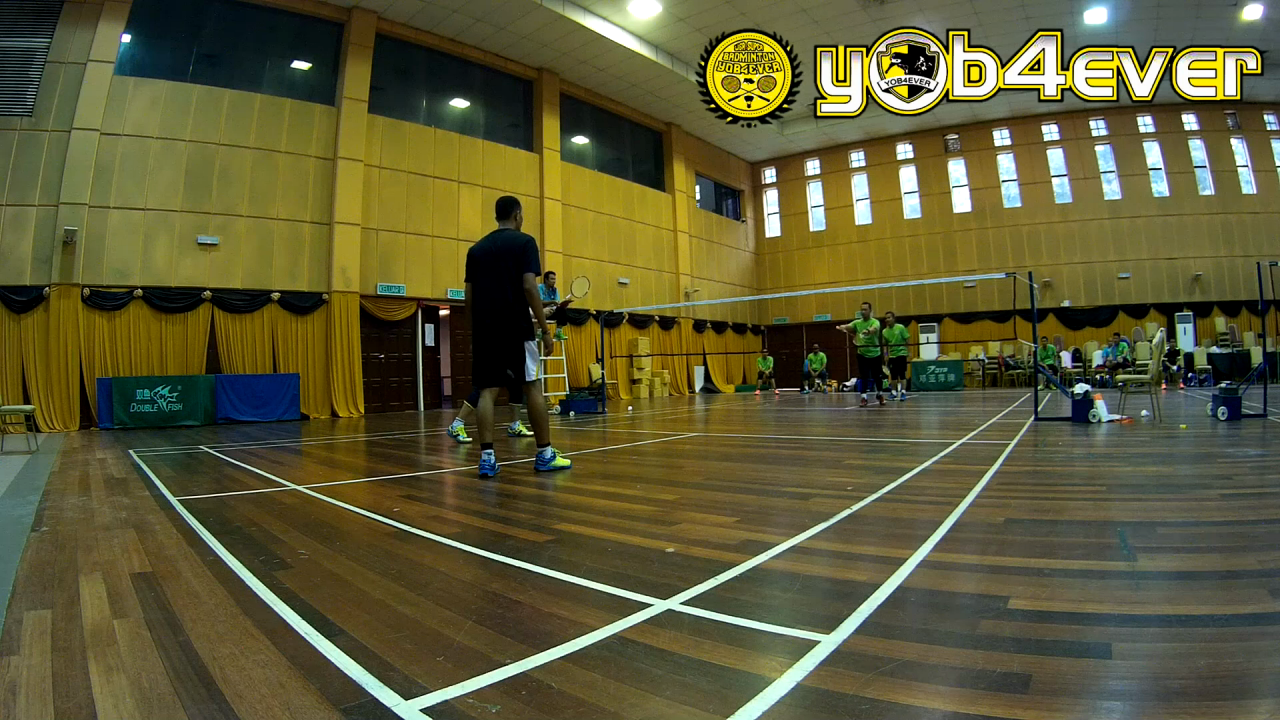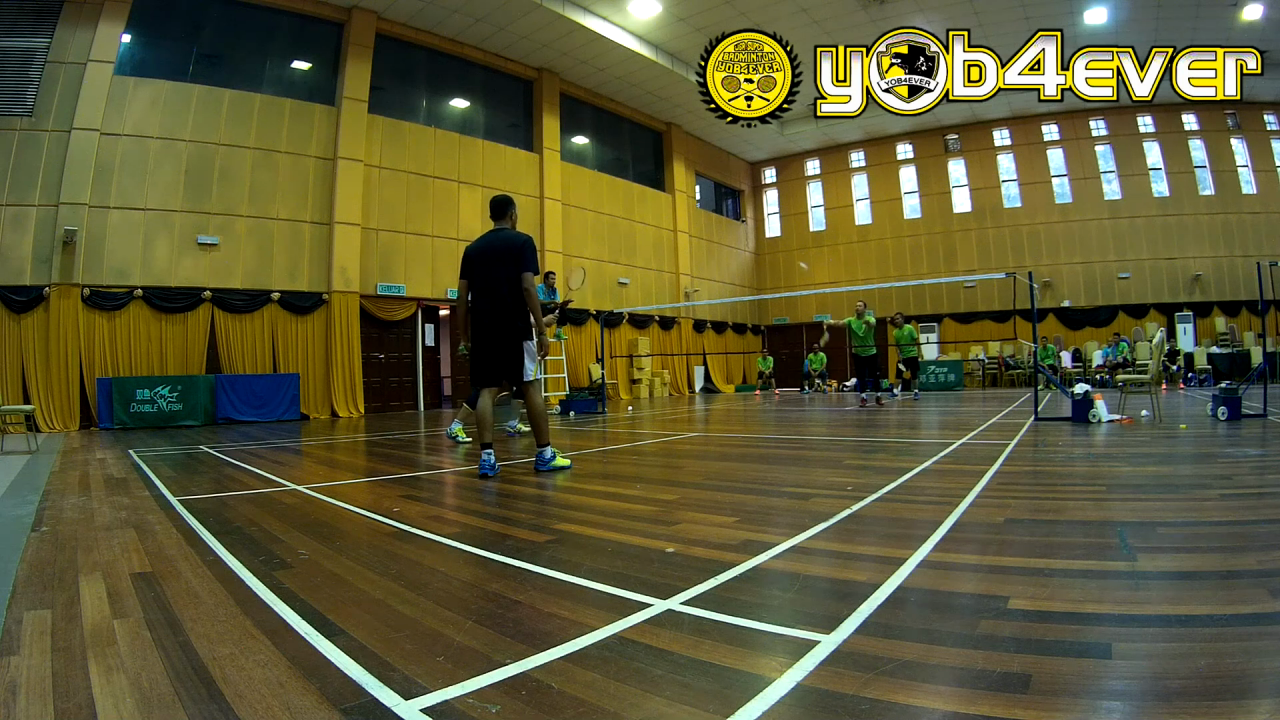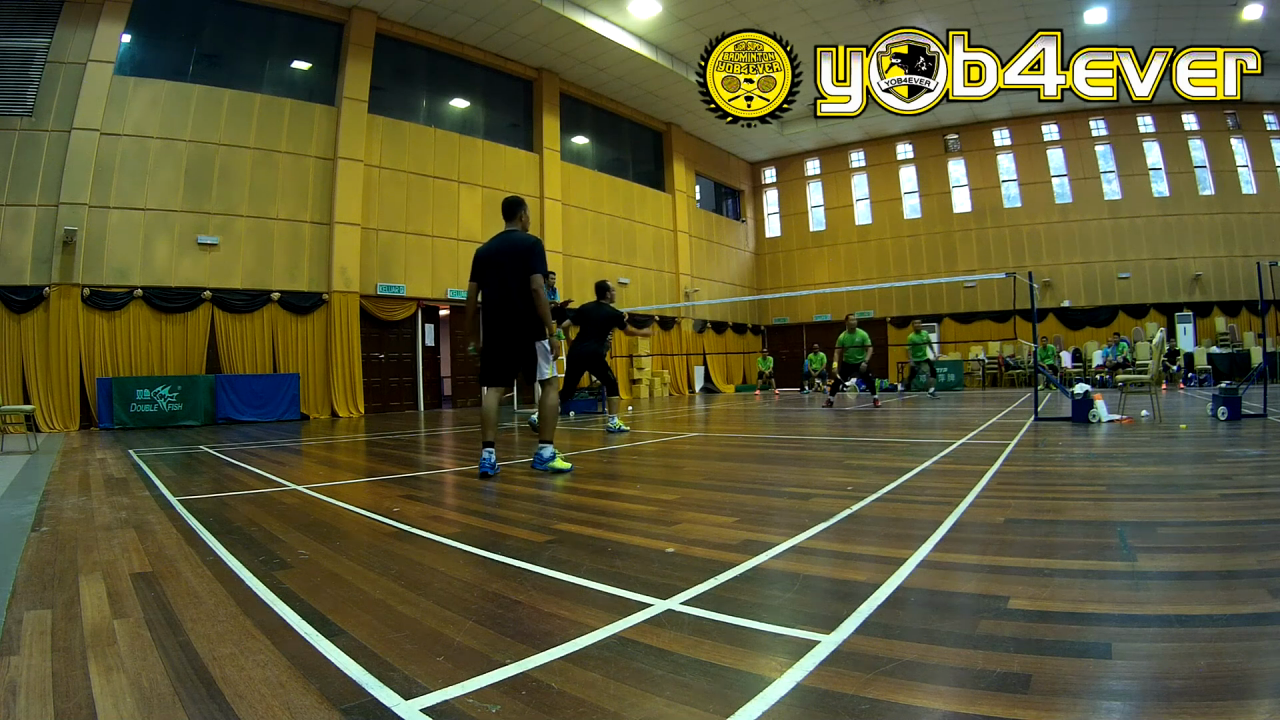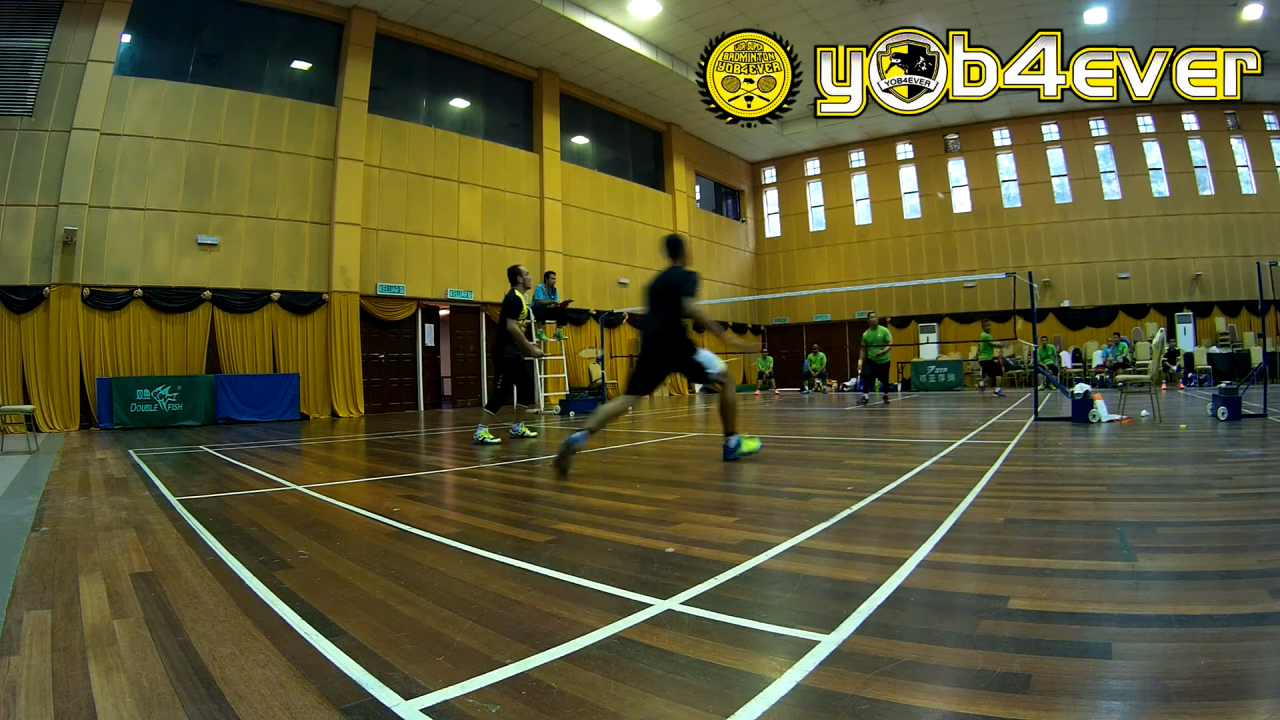
dt=1s
person 1, frame 1
left shoulder: (476, 249)
right shoulder: (524, 242)
left elbow: (469, 297)
right elbow: (529, 288)
left wrist: (478, 329)
right wrist: (545, 329)
left hip: (485, 331)
right hip: (516, 329)
left knee: (487, 391)
right knee: (532, 387)
left ankle: (487, 458)
right ankle: (545, 455)
person 1, frame 2
left shoulder: (472, 248)
right shoulder: (522, 242)
left elbow: (462, 296)
right elbow: (528, 288)
left wrist: (465, 337)
right wrist: (541, 331)
left hip: (483, 331)
right hip: (515, 329)
left knee: (487, 391)
right knee: (531, 388)
left ankle: (487, 457)
right ankle: (544, 455)
person 1, frame 3
left shoulder: (483, 250)
right shoulder: (531, 243)
left elbow: (472, 298)
right elbow: (537, 289)
left wrist: (475, 338)
right wrist: (552, 332)
left hip: (495, 331)
right hip: (528, 329)
left knee: (494, 390)
right knee: (549, 385)
left ankle: (488, 456)
right ankle: (545, 452)
person 1, frame 4
left shoulder: (656, 282)
right shoulder: (686, 276)
right elbow: (691, 309)
right wrist: (725, 336)
left hip: (651, 346)
right hip: (676, 343)
left knee: (626, 400)
right knee: (727, 379)
left ankle: (580, 438)
right ankle: (732, 442)
